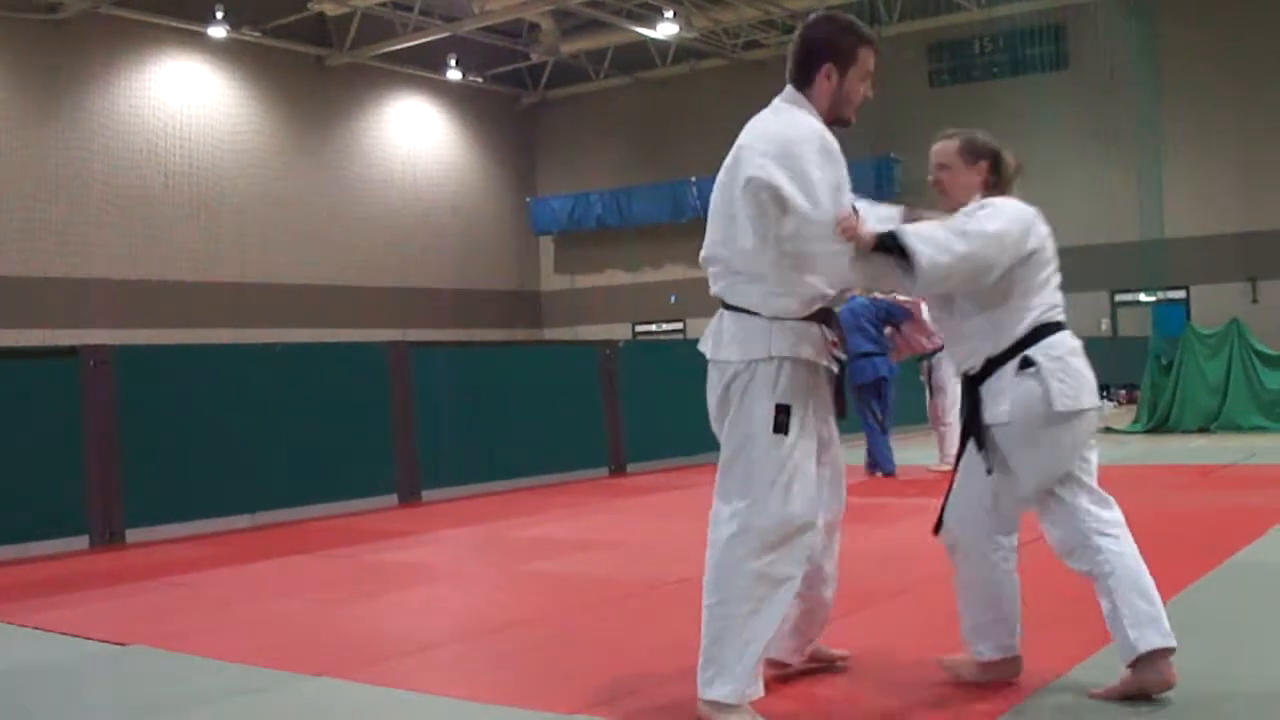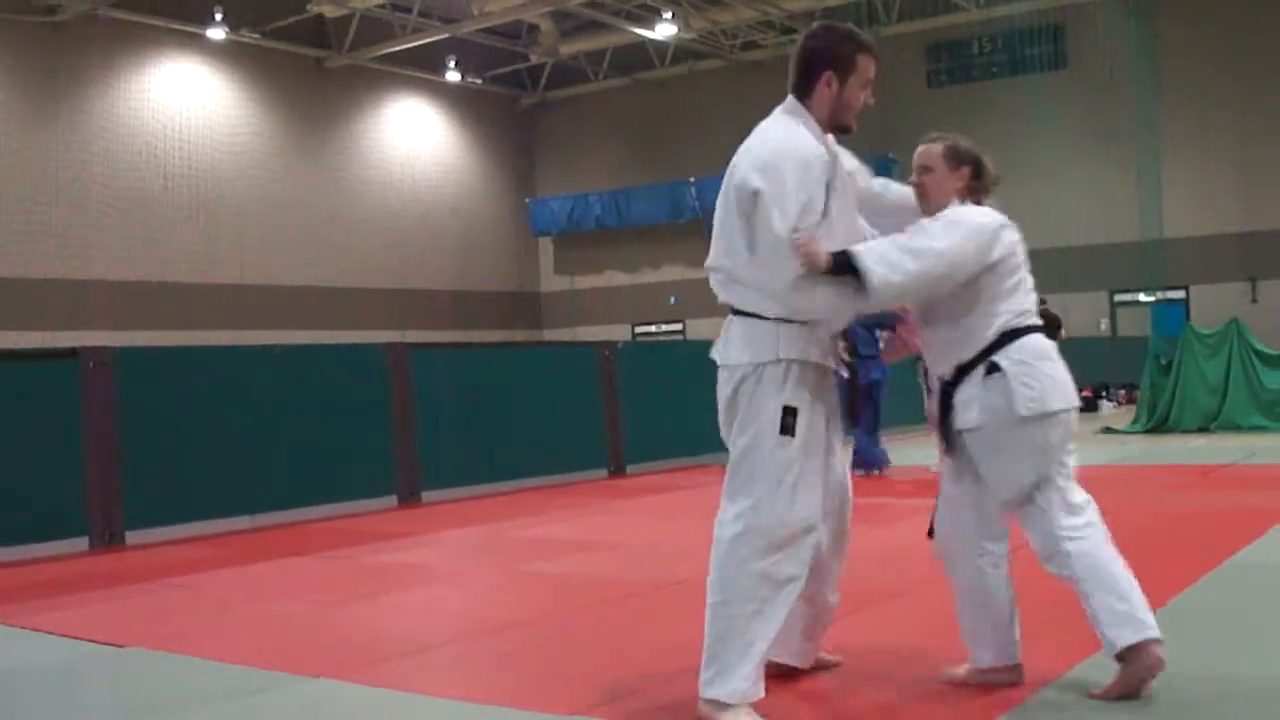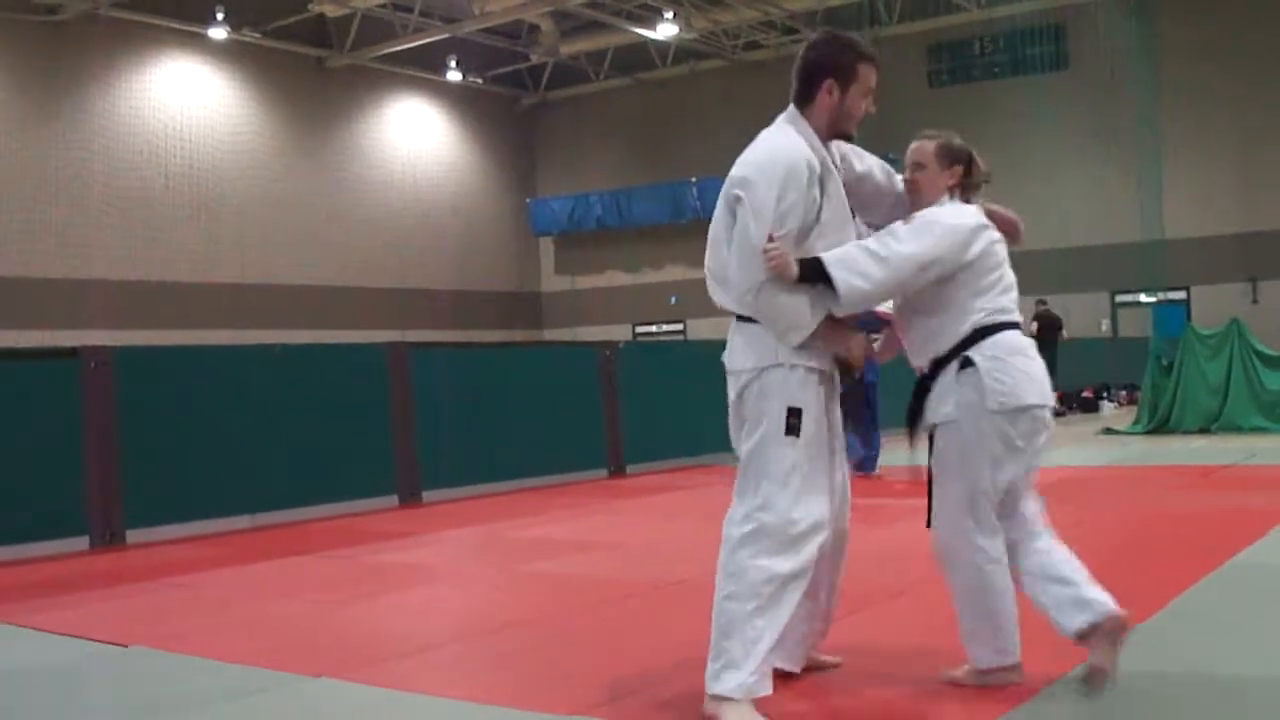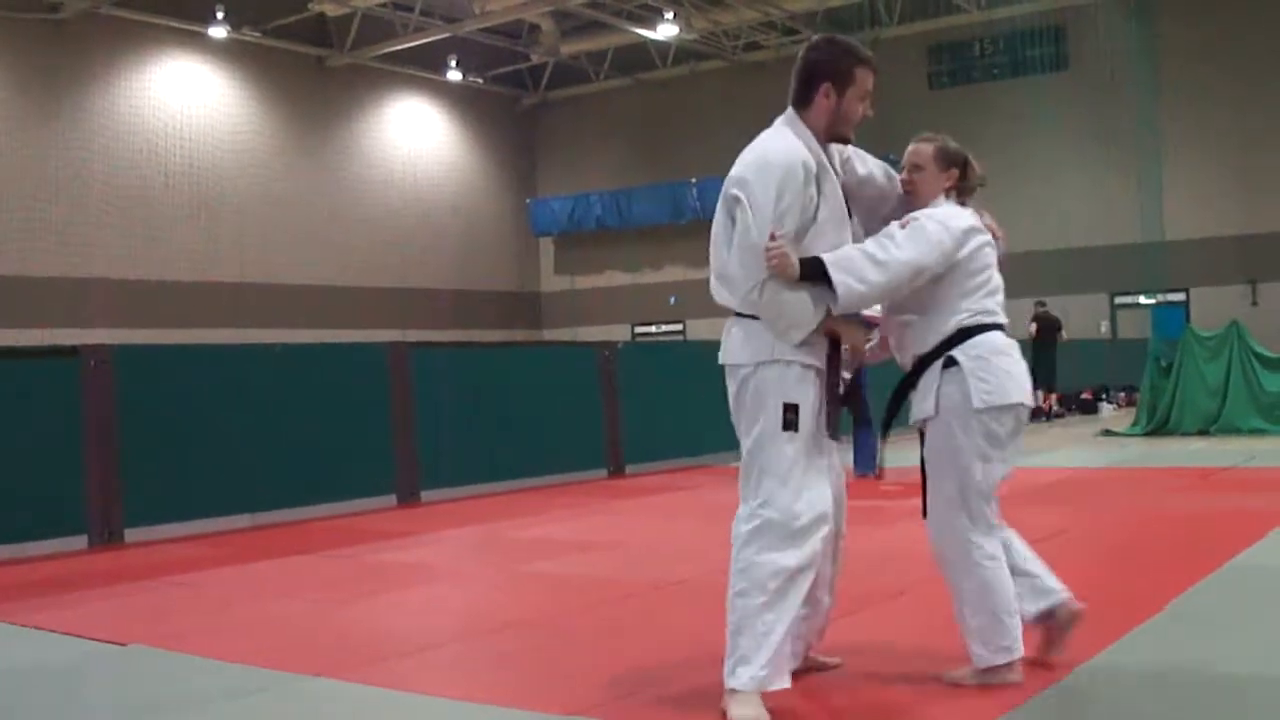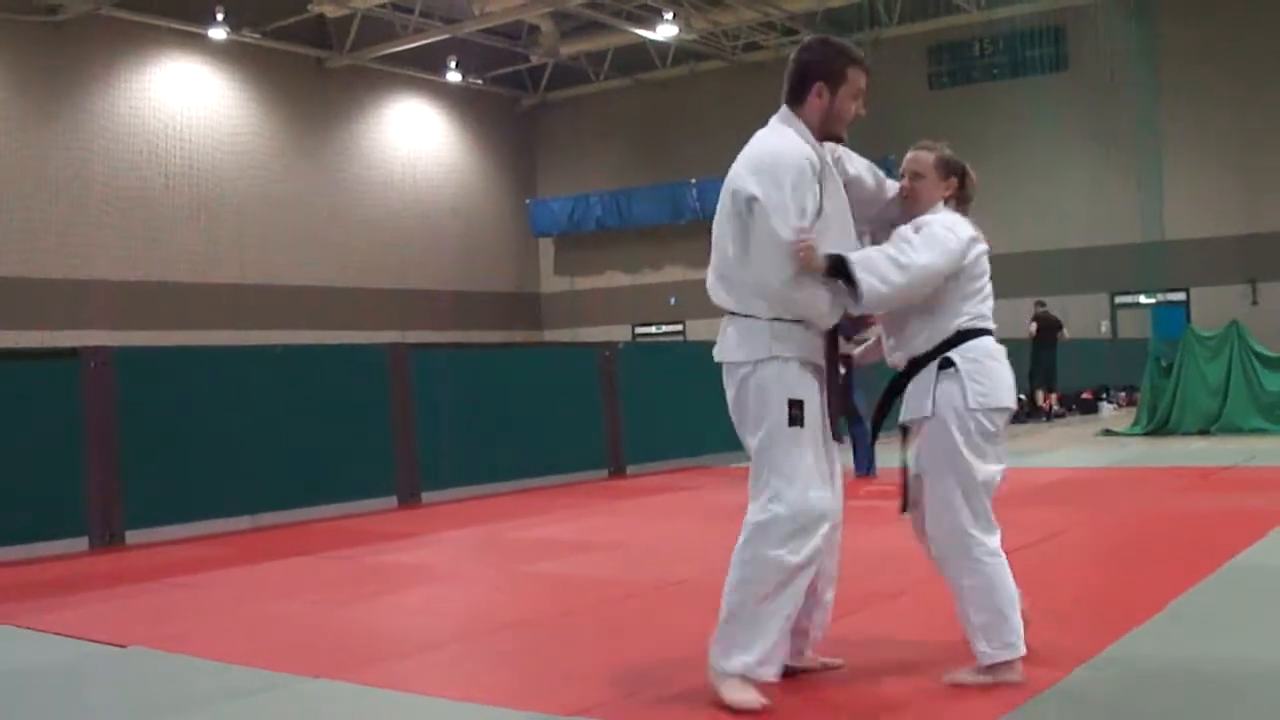
dt=0.1s
person 1, frame 1
left shoulder: (797, 133)
right shoulder: (795, 137)
left elbow: (841, 221)
right elbow: (848, 240)
left wrist: (921, 222)
left hip: (792, 349)
right hip: (764, 350)
left knee: (816, 502)
right knee: (761, 514)
left ankle: (790, 643)
person 1, frame 2
left shoulder: (812, 148)
right shoulder: (787, 151)
left elbow: (870, 197)
right elbow: (789, 271)
right wrist: (862, 310)
left hip: (801, 352)
right hip: (773, 354)
left knee: (824, 505)
right knee: (767, 517)
left ankle: (791, 646)
person 1, frame 3
left shoulder: (829, 157)
right shoulder: (781, 160)
left elbow: (892, 193)
right elbow: (753, 280)
right wrist: (832, 330)
left hip: (807, 360)
right hip: (777, 361)
left knee: (825, 511)
right knee: (779, 517)
left ankle: (788, 647)
person 1, frame 4
left shoulder: (828, 159)
right shoulder: (778, 161)
left elbow: (891, 194)
right elbow: (756, 279)
right wrist: (834, 323)
left hip: (804, 354)
right hip: (774, 357)
left knee: (821, 508)
right knee: (783, 513)
left ankle: (788, 647)
person 1, frame 5
left shoulder: (810, 155)
right shoulder: (781, 158)
left elbow: (878, 195)
right elbow: (779, 276)
right wrist: (852, 300)
left hip: (792, 350)
right hip: (771, 351)
left knee: (818, 503)
right knee: (793, 508)
left ankle: (791, 645)
right ankle: (736, 659)
person 2, frame 1
left shoulder: (1003, 217)
right shoulder: (972, 224)
left elbow: (965, 251)
left wrist: (880, 242)
left hip: (1033, 387)
right hip: (1048, 385)
left knee: (974, 526)
right knee: (1089, 523)
left ankle: (995, 657)
right ankle: (1152, 650)
person 2, frame 2
left shoulder: (971, 225)
right shoulder: (952, 232)
left elbow: (918, 262)
left wrist: (834, 262)
left hip: (1005, 391)
right hip: (1027, 386)
left knee: (965, 533)
right knee: (1066, 524)
left ankle: (999, 660)
right ankle: (1136, 641)
person 2, frame 3
left shoulder: (948, 223)
right shoulder: (958, 226)
left elbow: (891, 262)
right elbow: (943, 303)
left wrist: (805, 268)
right wrist: (905, 330)
left hip: (986, 383)
right hip: (1005, 378)
left knee: (964, 529)
right knee: (1014, 524)
left ankle: (998, 661)
right ankle: (1093, 614)
person 2, frame 4
left shoulder: (940, 224)
right shoulder: (947, 227)
left elbow: (887, 265)
left wrist: (803, 267)
right wrist: (894, 331)
left hip: (968, 382)
right hip: (986, 378)
left knee: (960, 525)
right knee: (970, 520)
left ankle: (999, 658)
right ankle: (1048, 604)
person 2, frame 5
left shoulder: (941, 232)
right shoulder: (922, 232)
left elbow: (903, 272)
left wrist: (828, 264)
right wrist: (881, 345)
left hip: (958, 385)
right hip: (942, 386)
left knee: (959, 523)
right knee: (930, 514)
left ankle: (1001, 656)
right ankle: (992, 613)
